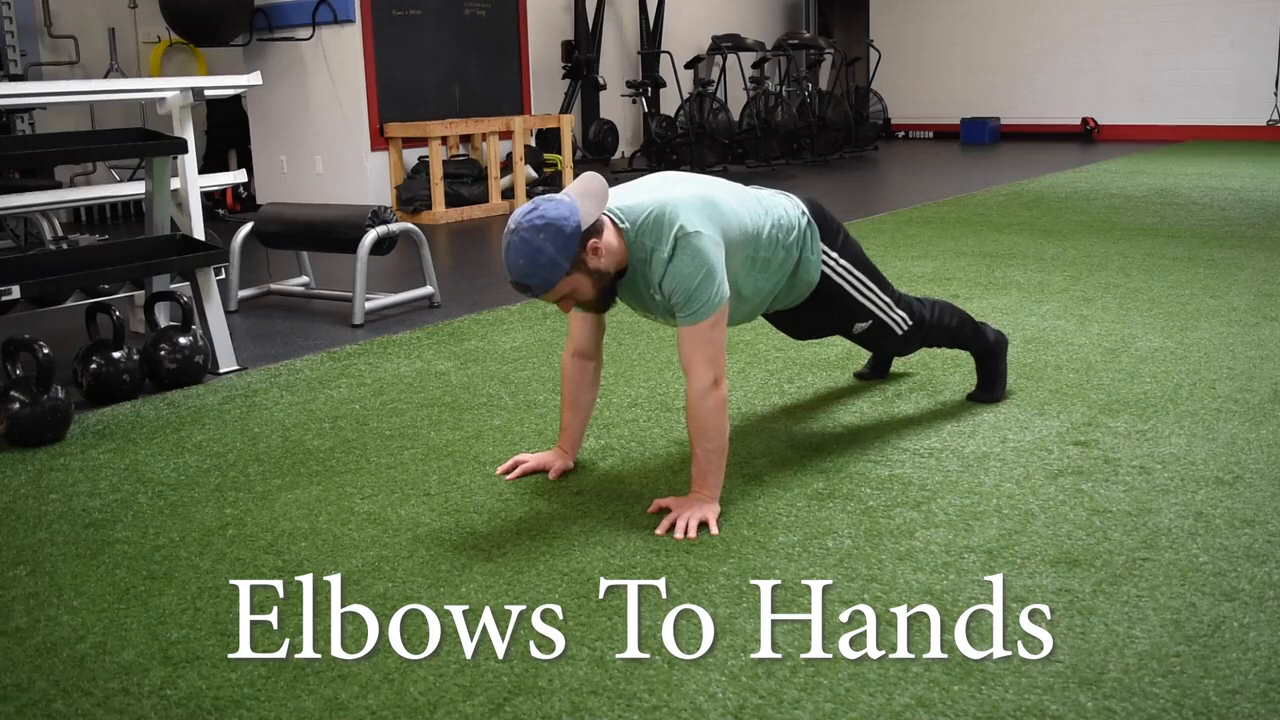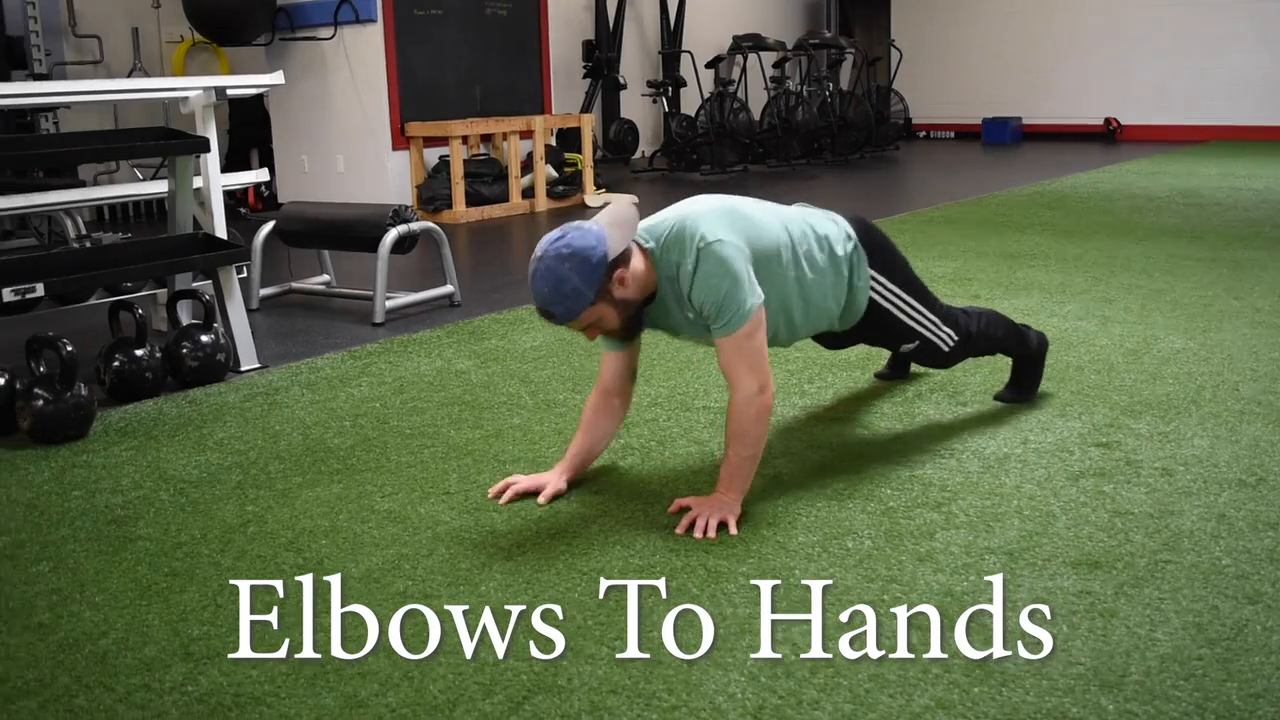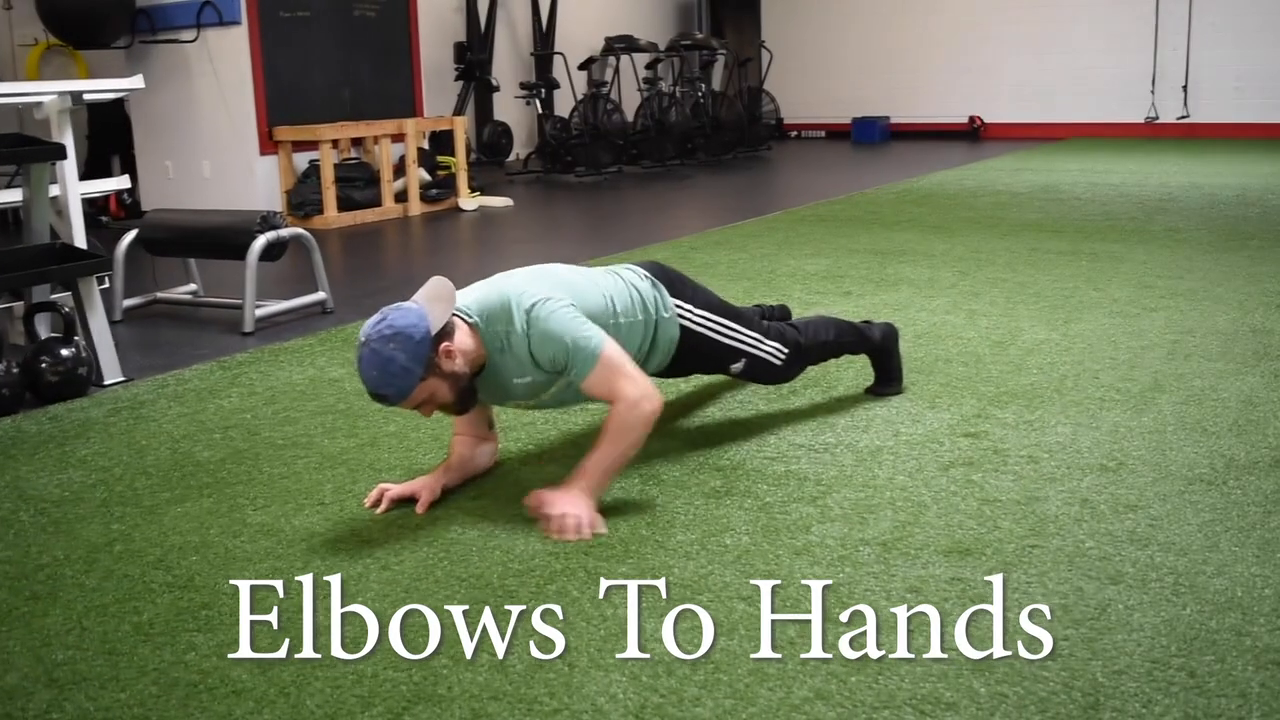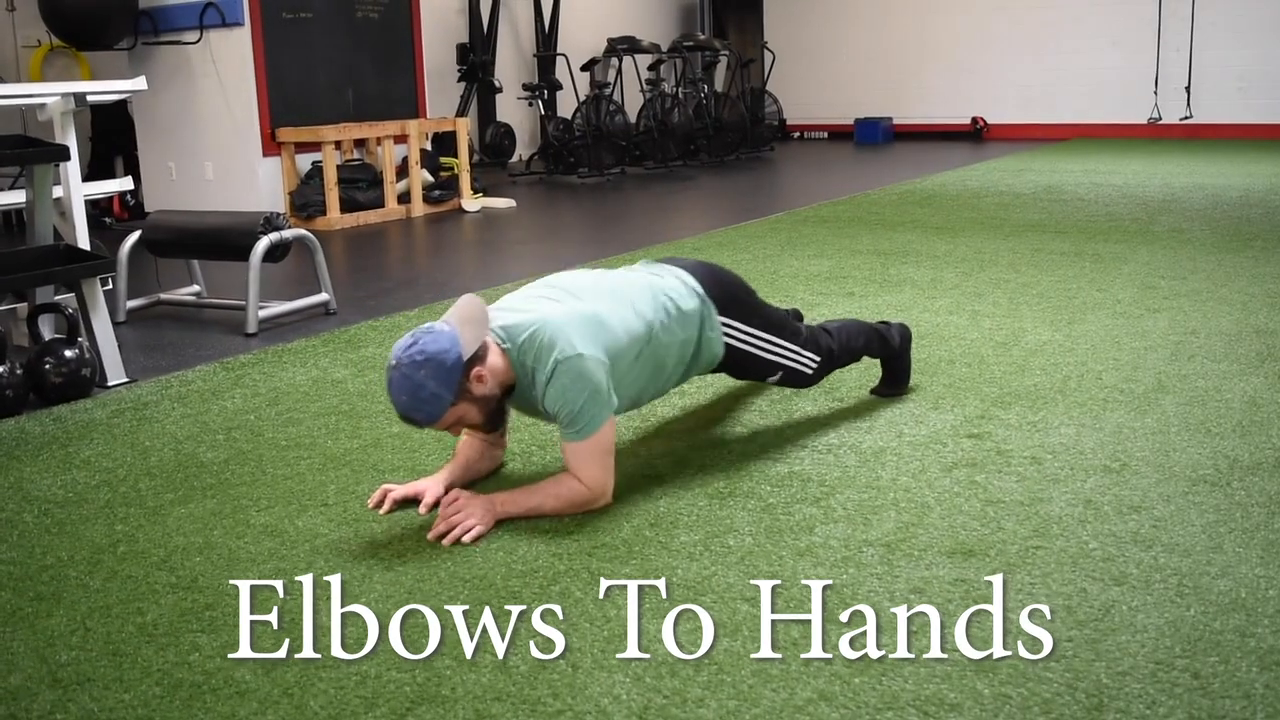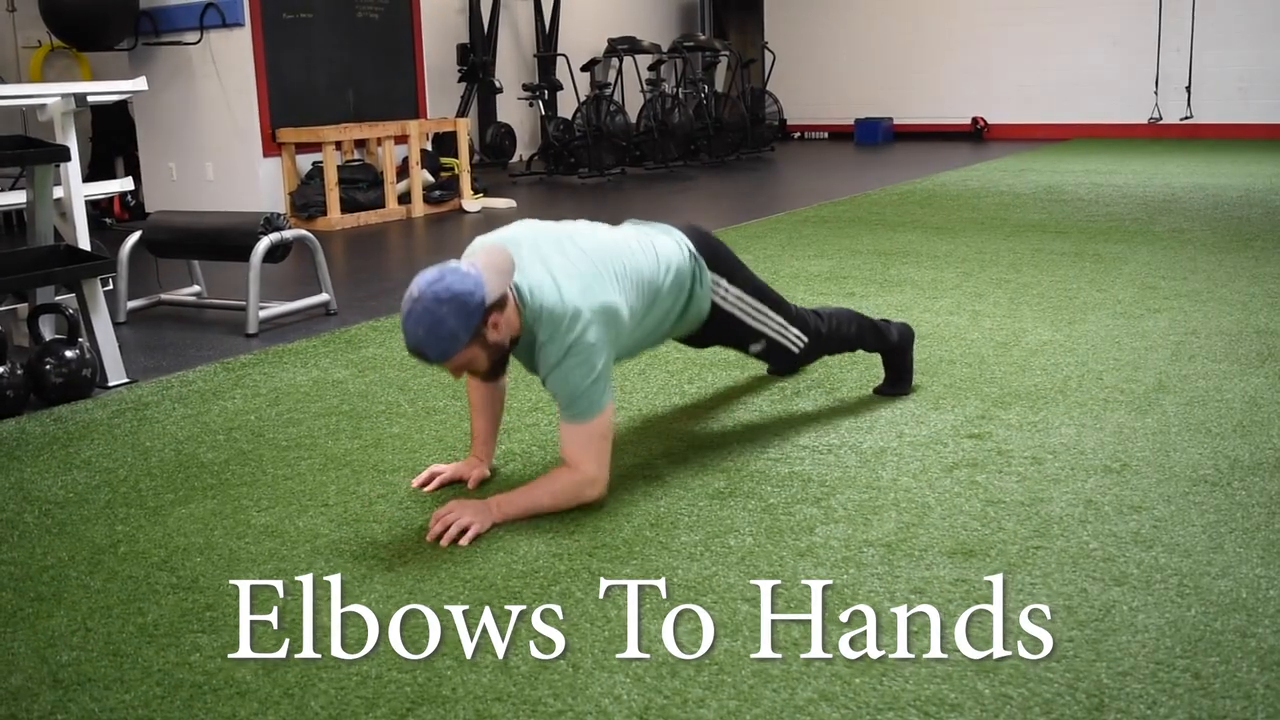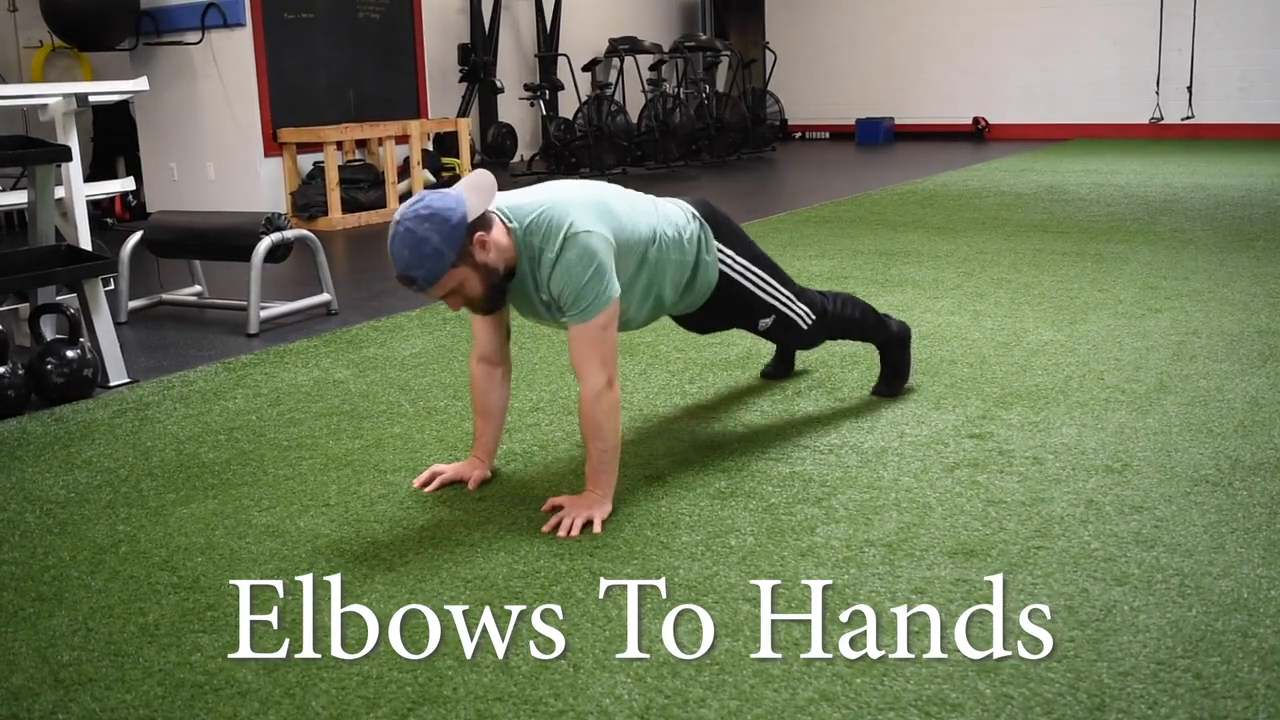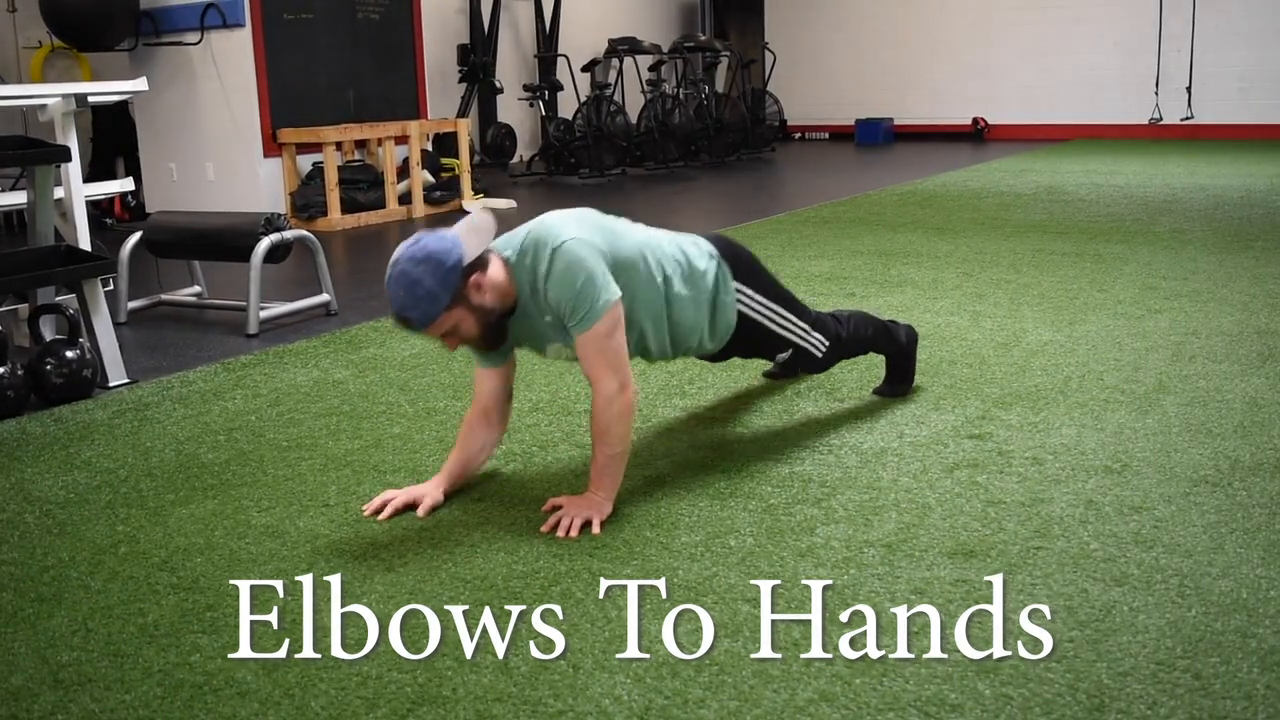
dt=0.7s
person 1, frame 1
left shoulder: (681, 242)
right shoulder: (581, 239)
left elbow: (707, 382)
right elbow: (582, 356)
left wrist: (705, 496)
right wrist: (565, 450)
left hip: (803, 247)
right hip: (760, 267)
left knee: (902, 324)
right knee: (822, 330)
left ankle: (984, 344)
right ankle: (883, 355)
person 1, frame 2
left shoulder: (707, 255)
right shoulder: (617, 273)
left elbow: (754, 390)
right elbow: (612, 394)
left wrist: (728, 497)
right wrist: (563, 470)
left hip: (852, 266)
right hip: (812, 289)
left knee: (944, 342)
right knee: (854, 338)
left ankle: (1025, 346)
right ankle: (902, 351)
person 1, frame 3
left shoulder: (535, 323)
right shoulder: (444, 340)
left elbow: (643, 400)
right elbow: (478, 442)
left wrist: (580, 490)
right wrist: (437, 478)
left hip: (658, 309)
right hip: (616, 328)
left knee: (782, 355)
left ankle: (873, 338)
right ankle: (768, 314)
person 1, frame 4
left shoulder: (564, 362)
right shoulder: (473, 344)
left elbow: (595, 487)
right elbow: (489, 444)
left wrist: (492, 505)
right wrist: (443, 477)
left hip: (705, 310)
right hip: (657, 289)
left knee: (812, 357)
left ankle: (889, 341)
right ankle: (784, 320)
person 1, frame 5
left shoulder: (571, 329)
right shoulder: (479, 274)
left elbow: (590, 479)
right elbow: (487, 373)
left wrist: (494, 509)
right wrist: (478, 459)
left hip: (695, 275)
right hip: (646, 254)
left knee: (802, 337)
left ankle: (890, 339)
right ankle: (779, 348)
person 1, frame 6
left shoulder: (572, 243)
right shoulder: (477, 244)
left elbow: (599, 382)
right elbow: (490, 361)
left wrist: (598, 495)
right wrist: (480, 459)
left hip: (702, 253)
right hip: (667, 277)
left knee: (805, 319)
left ankle: (889, 336)
right ankle: (786, 352)
person 1, frame 7
left shoulder: (562, 257)
right shoulder: (486, 306)
left elbow: (614, 390)
right elbow: (489, 416)
left wrist: (599, 496)
right wrist: (441, 480)
left hip: (717, 287)
right hip: (688, 315)
left knee: (819, 345)
left ankle: (894, 339)
right ankle: (783, 358)
